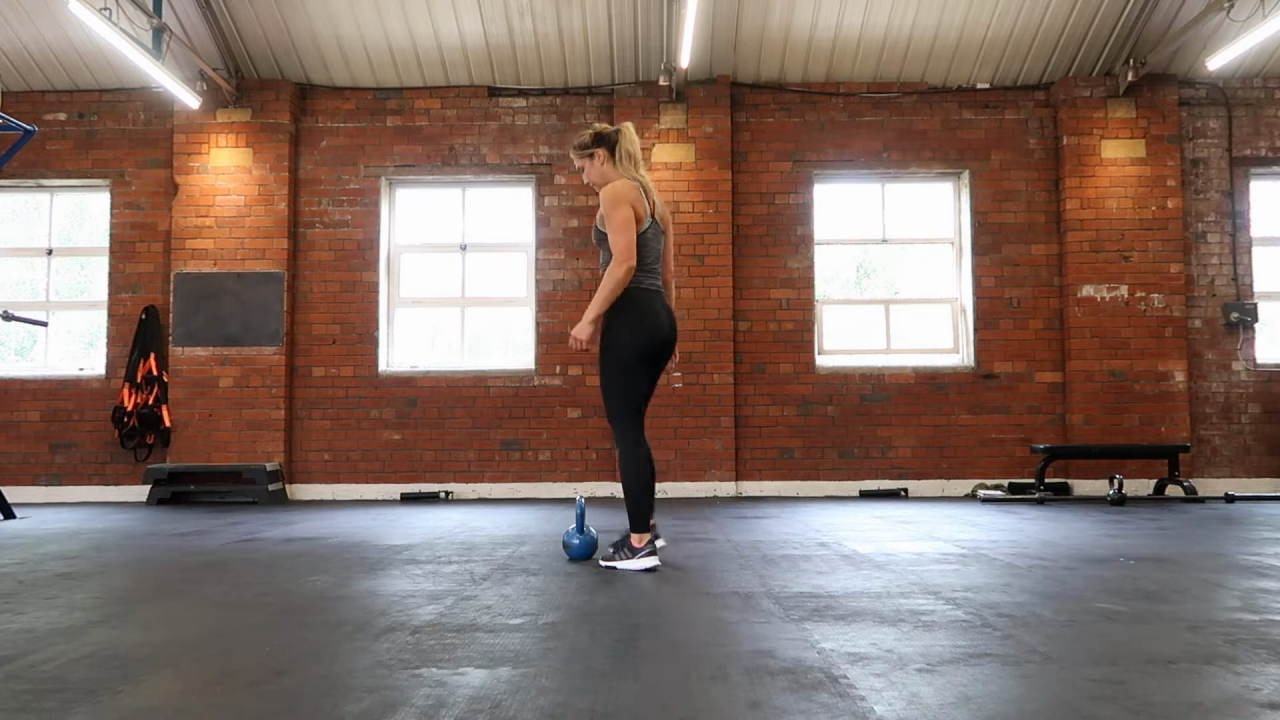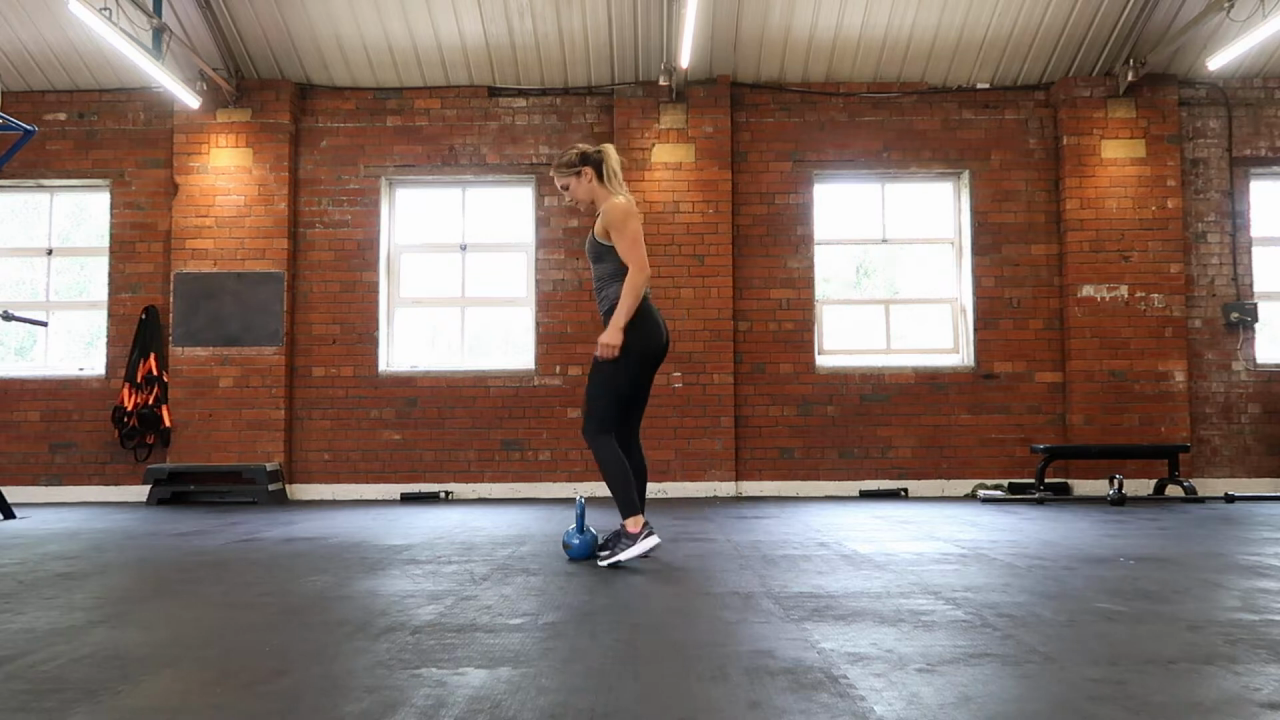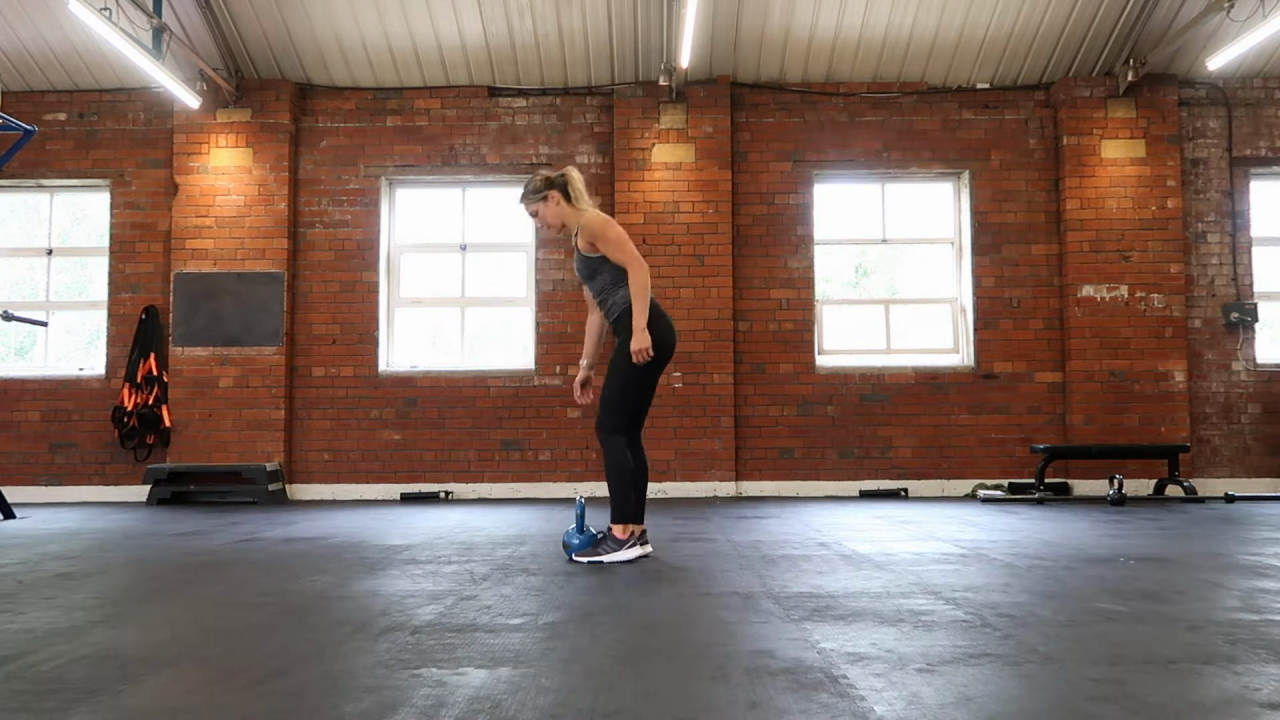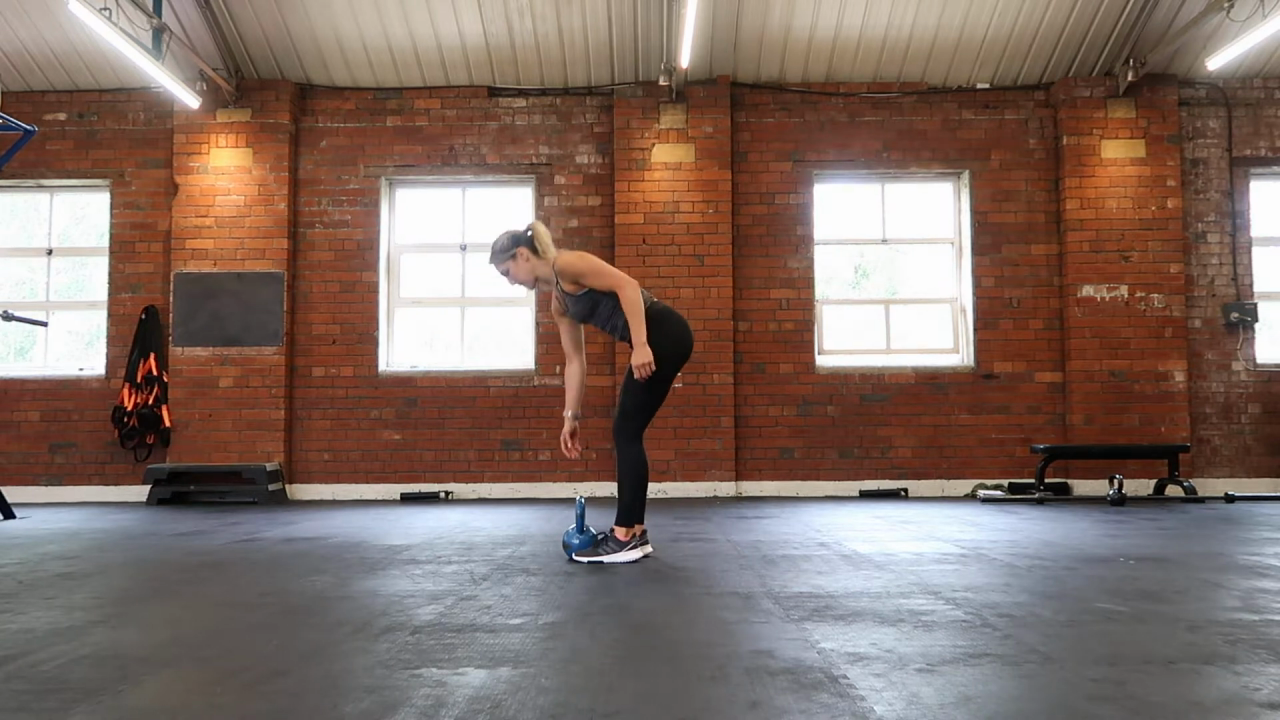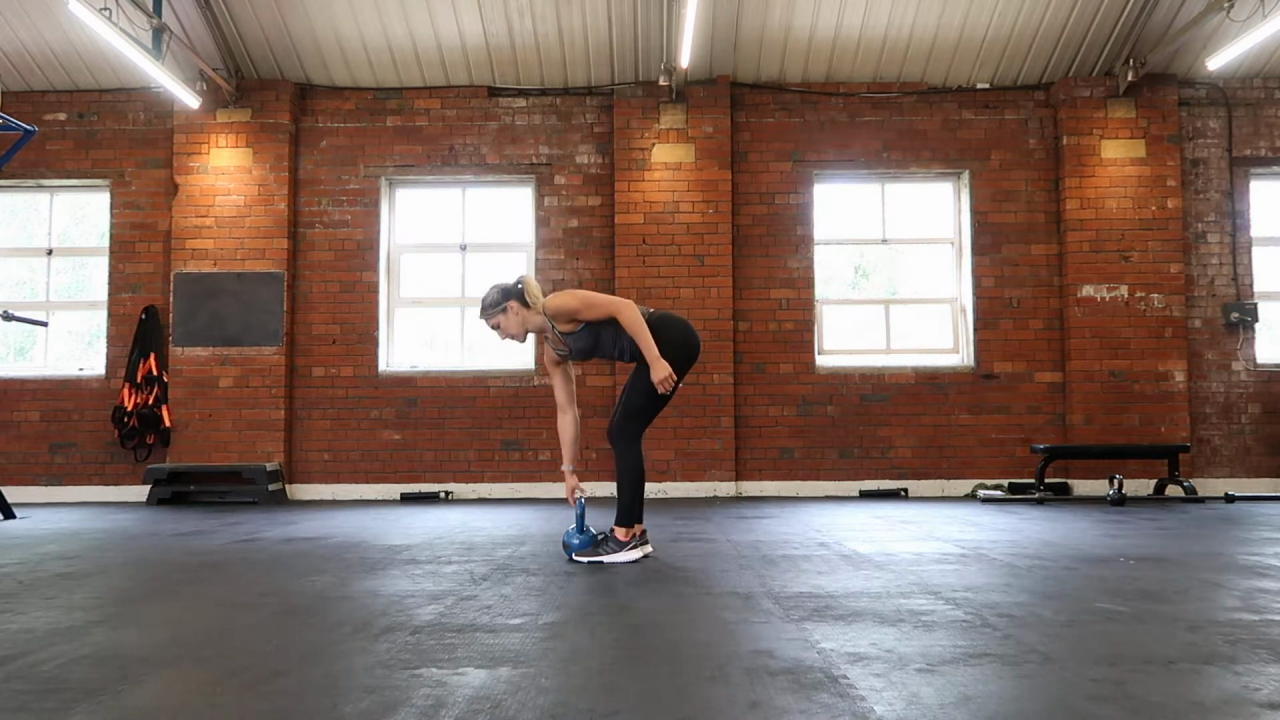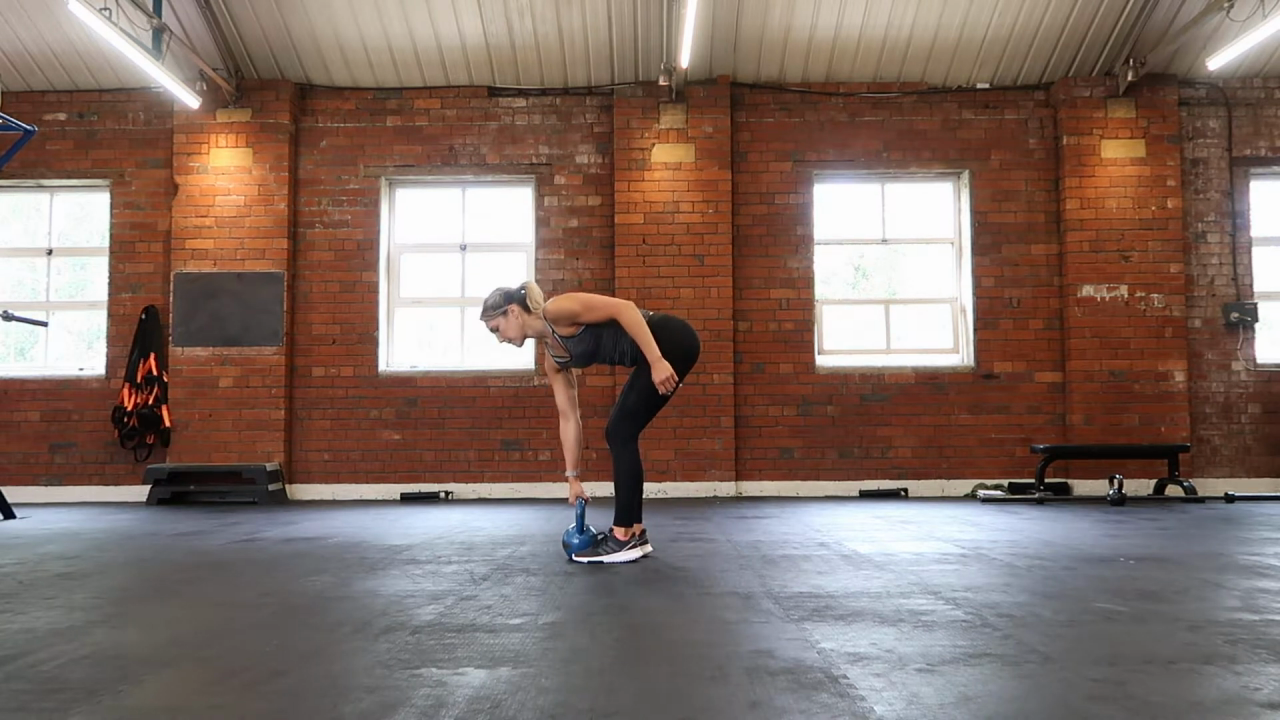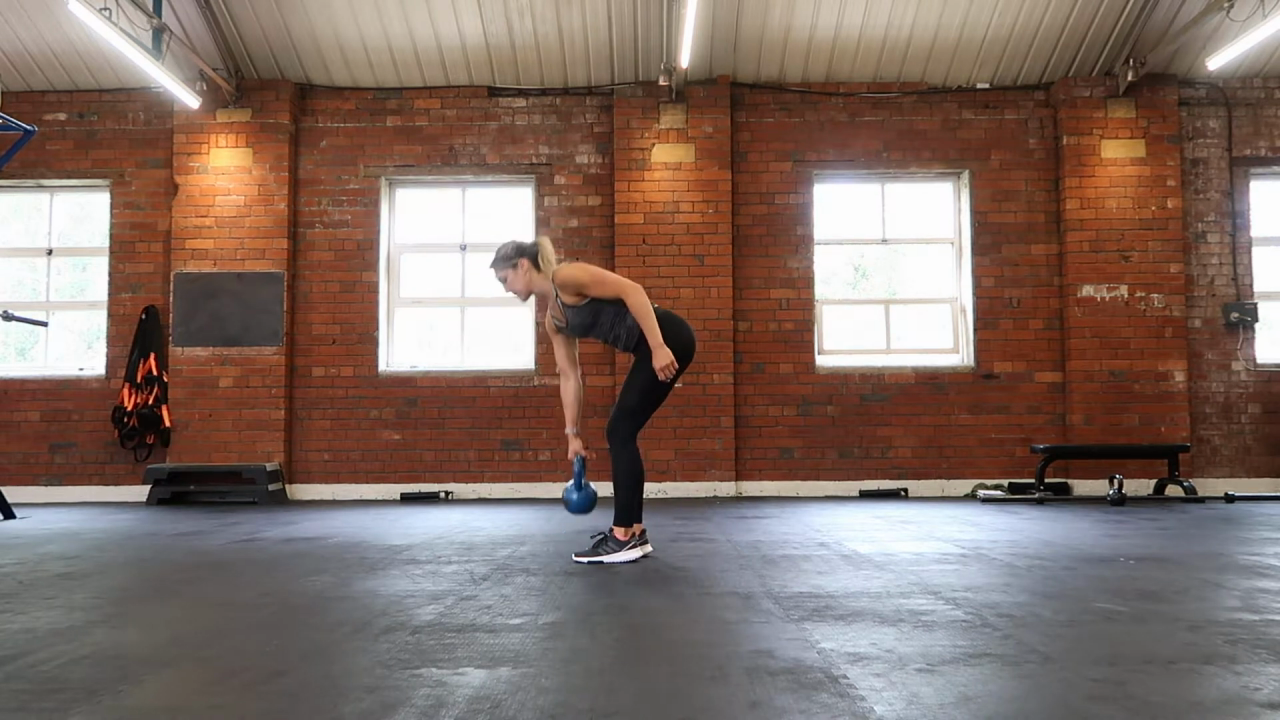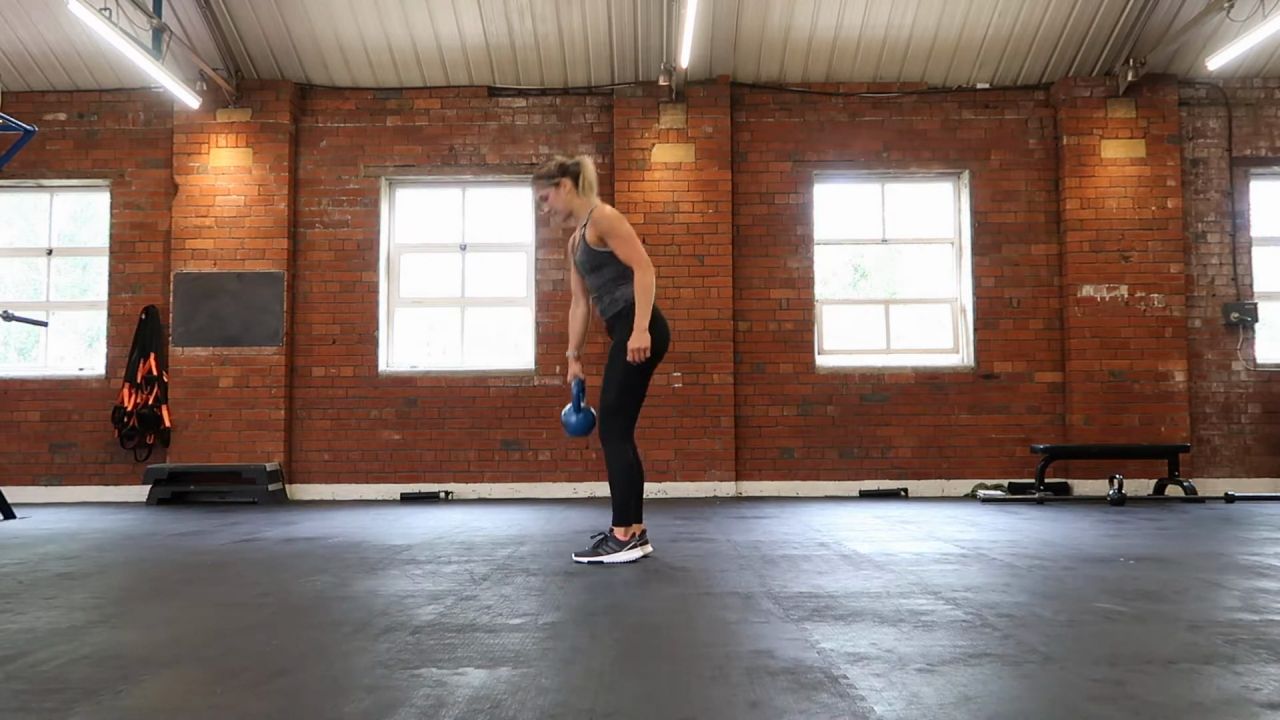
dt=0.3s
person 1, frame 1
left shoulder: (616, 192)
right shoulder: (650, 197)
left elbow: (624, 262)
left wrist: (590, 317)
right wrist: (666, 331)
left hip: (630, 320)
right hip: (658, 318)
left knee: (626, 430)
right knee: (631, 428)
left ankle: (640, 544)
right ankle: (646, 526)
person 1, frame 2
left shoulder: (615, 208)
right shoulder: (616, 212)
left elbow: (640, 272)
left wrist: (615, 327)
left hip: (633, 332)
right hip: (644, 331)
left knee: (598, 430)
right knee: (624, 434)
left ankle: (637, 527)
right ankle: (633, 528)
person 1, frame 3
left shoulder: (592, 222)
right shoulder: (579, 240)
left elbow: (638, 268)
right elbow: (597, 310)
left wrist: (639, 331)
right wrist: (586, 366)
left hip: (645, 333)
right hip: (636, 334)
left knee: (610, 429)
right knee: (626, 433)
left ankle: (623, 535)
right ankle: (634, 531)
person 1, frame 4
left shoulder: (567, 263)
right shoulder: (558, 301)
left elbow: (628, 286)
right elbow: (574, 360)
left wrist: (640, 345)
right wrist: (571, 417)
left hip: (662, 335)
right hip: (658, 341)
left knee: (626, 433)
right knee: (627, 434)
left ankle: (625, 537)
right ankle: (636, 531)
person 1, frame 5
left shoulder: (556, 307)
right shoulder: (552, 351)
left elbow: (624, 306)
right elbow: (566, 411)
left wrist: (655, 361)
right wrist: (568, 471)
left hip: (671, 339)
right hip: (657, 349)
left knee: (625, 432)
right knee: (620, 433)
left ankle: (625, 537)
right ankle: (634, 531)
person 1, frame 6
left shoulder: (557, 310)
right shoulder: (553, 357)
left elbow: (624, 308)
right elbow: (568, 418)
left wrist: (657, 362)
right wrist: (573, 477)
left hip: (670, 342)
right hip: (654, 352)
left knee: (622, 433)
right knee: (619, 433)
left ankle: (624, 536)
right ankle: (634, 531)
person 1, frame 7
left shoulder: (567, 276)
right shoulder: (553, 317)
left elbow: (632, 291)
right elbow: (569, 376)
left wrist: (658, 346)
right wrist: (573, 434)
left hip: (666, 338)
right hip: (649, 350)
left knee: (620, 433)
right knee: (620, 434)
left ankle: (624, 538)
right ankle: (634, 531)
person 1, frame 8
left shoulder: (602, 217)
right shoulder: (575, 240)
left elbow: (644, 268)
right elbow: (579, 302)
left wrist: (640, 329)
right wrist: (573, 357)
left hip: (639, 330)
right hip: (624, 332)
left knee: (612, 430)
right knee: (617, 431)
left ankle: (624, 537)
right ankle: (634, 530)
